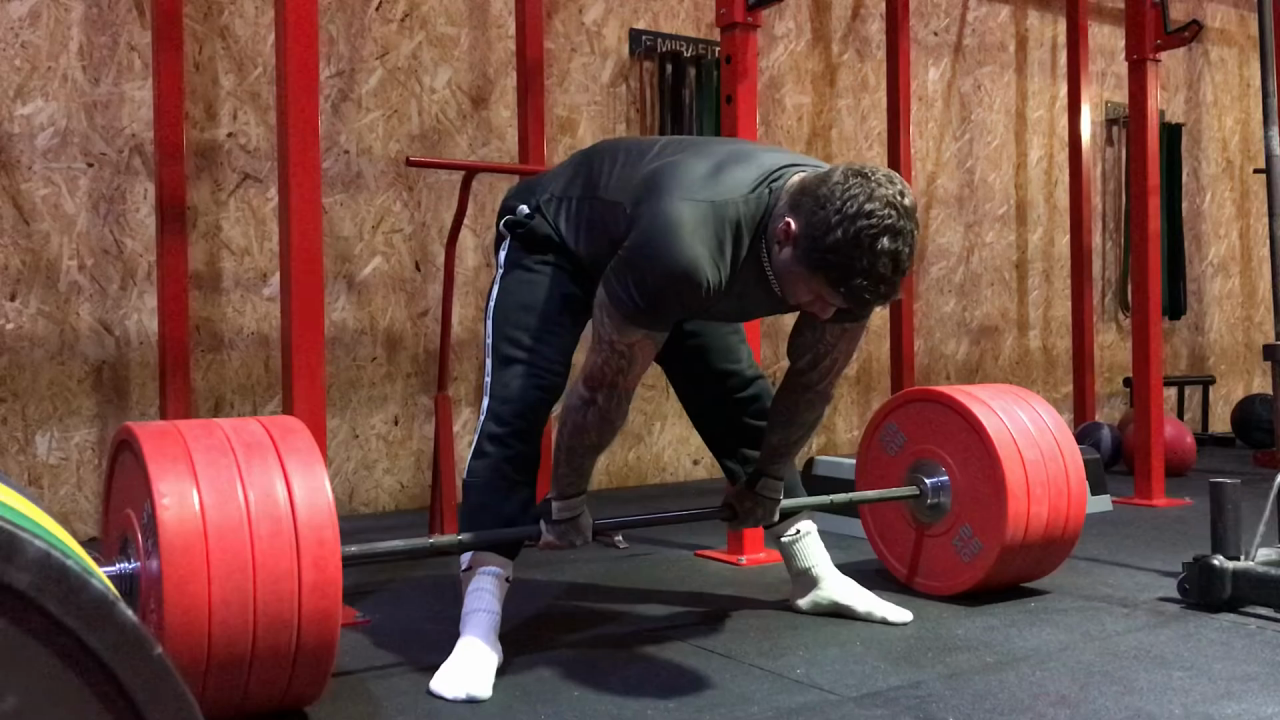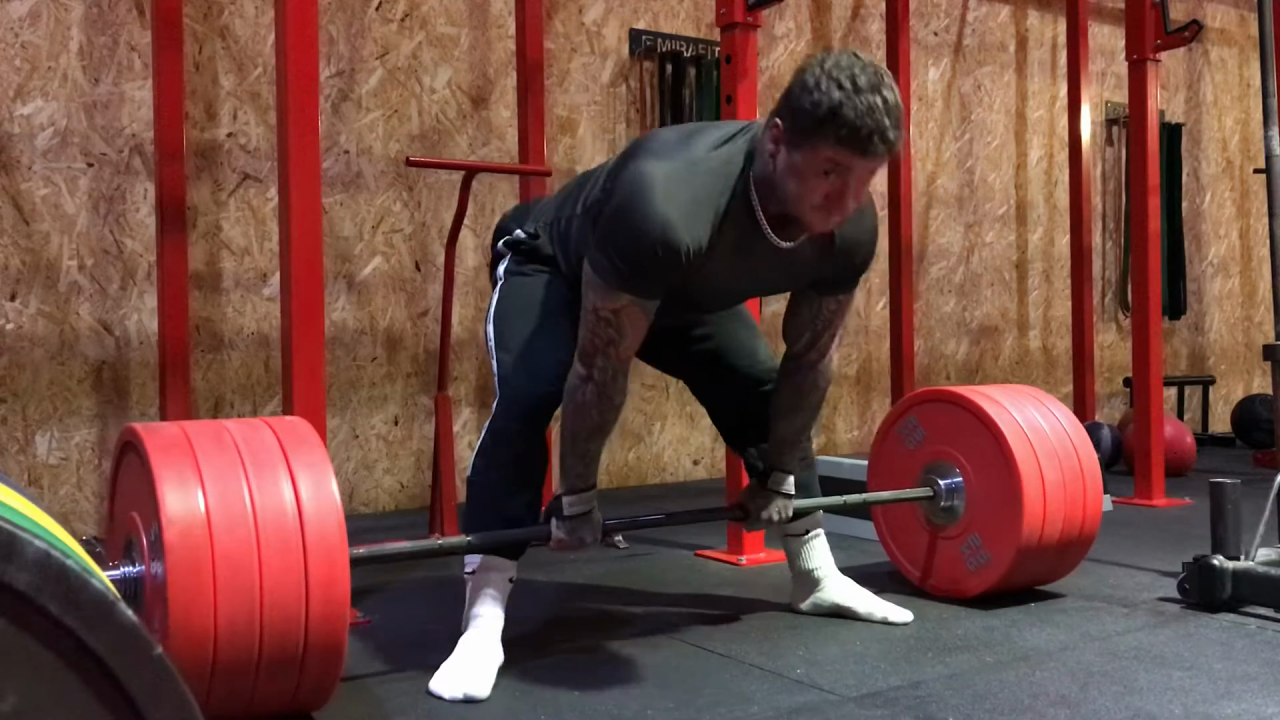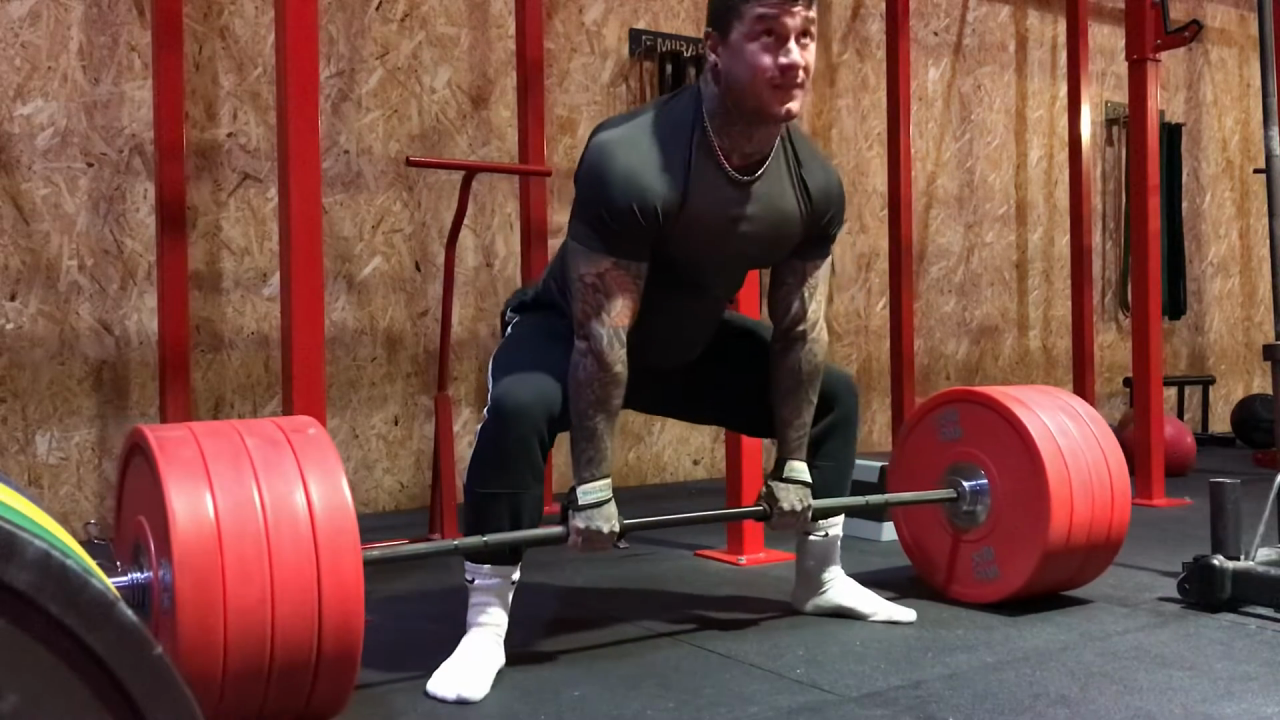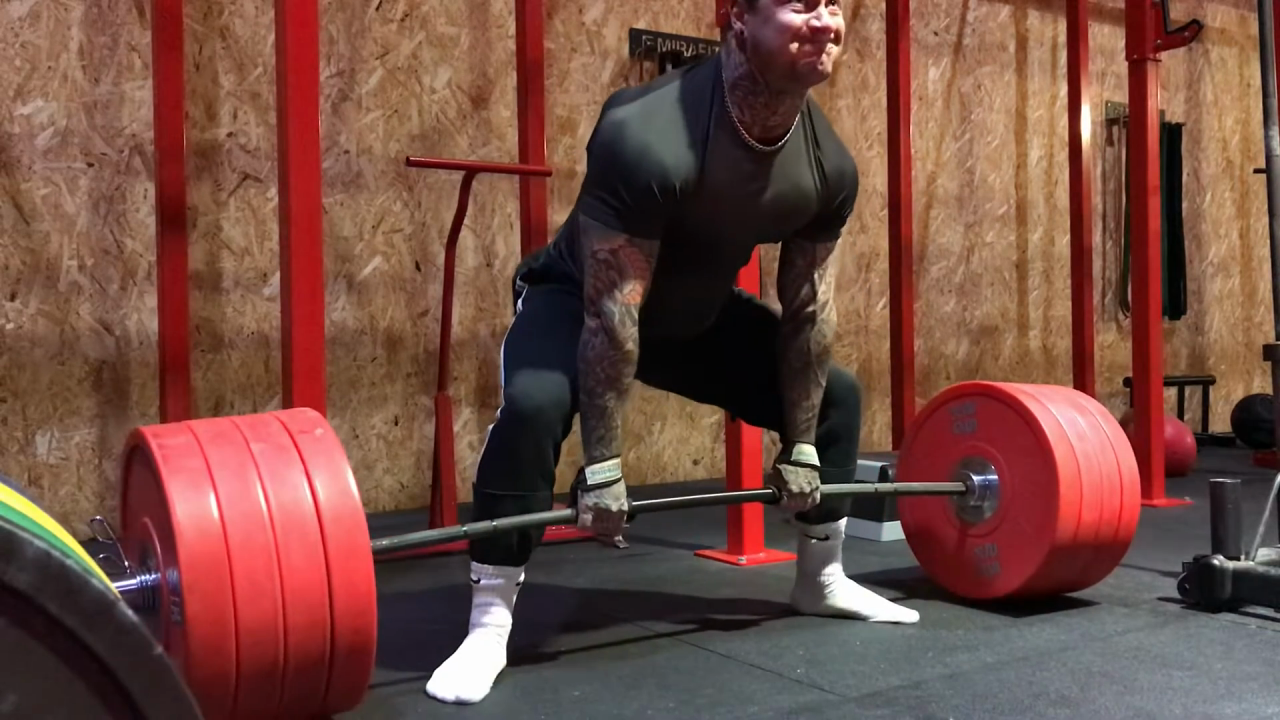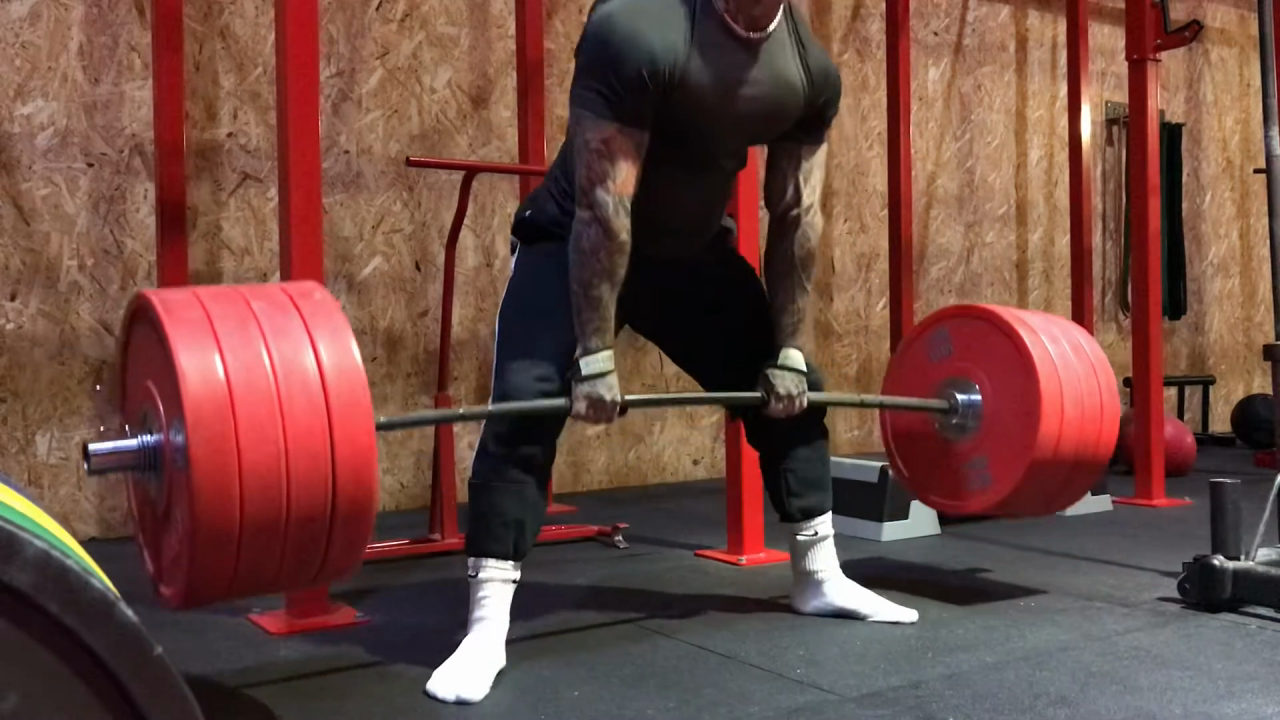
dt=1s
person 1, frame 1
left shoulder: (845, 242)
right shoulder: (683, 240)
left elbow: (813, 379)
right elbow: (606, 387)
left wrist: (768, 481)
right wrist: (567, 502)
left hip: (674, 267)
right hip: (554, 239)
left knee: (745, 398)
right knee: (519, 402)
left ankle: (814, 576)
right ankle: (480, 621)
person 1, frame 2
left shoulder: (851, 229)
right shoulder: (664, 202)
left elbow: (807, 359)
right elbow: (601, 367)
left wrist: (780, 474)
right wrist: (577, 499)
left hip: (684, 289)
right hip: (552, 266)
left knee: (765, 395)
right knee: (527, 400)
left ankle: (816, 576)
right ankle: (483, 618)
person 1, frame 3
left shoulder: (815, 184)
right shoulder: (631, 161)
left elbow: (800, 331)
right elbow: (602, 336)
left wrist: (792, 465)
right wrist: (592, 488)
left hip: (691, 340)
right hip: (567, 329)
left knee: (832, 393)
right knee: (521, 407)
left ankle: (821, 579)
right ankle: (486, 622)
person 1, frame 4
left shoulder: (829, 165)
right shoulder: (649, 136)
left elbow: (808, 311)
right elbow: (613, 313)
left wrist: (801, 449)
right wrist: (603, 469)
left hip: (701, 311)
right hip: (579, 297)
left knee: (835, 392)
right knee: (535, 405)
left ankle: (821, 579)
right ankle: (489, 624)
person 1, frame 5
left shoulder: (811, 70)
left elbow: (796, 217)
right elbow: (603, 204)
left wrist: (786, 353)
right wrist: (594, 359)
left hip: (695, 250)
right hip: (572, 240)
left knee: (790, 392)
right knee: (527, 396)
left ankle: (819, 576)
right ankle: (487, 624)
